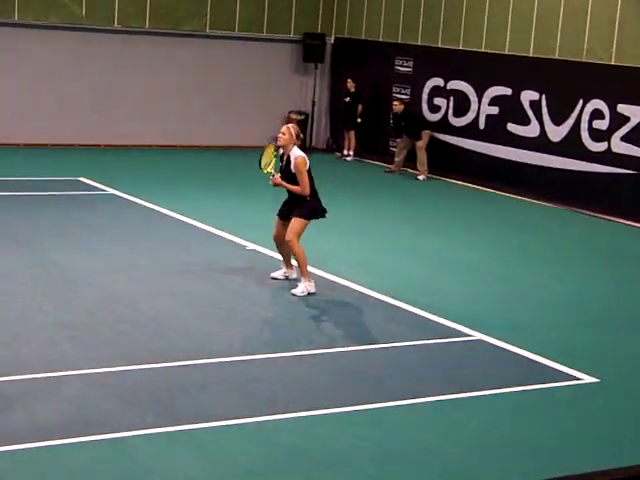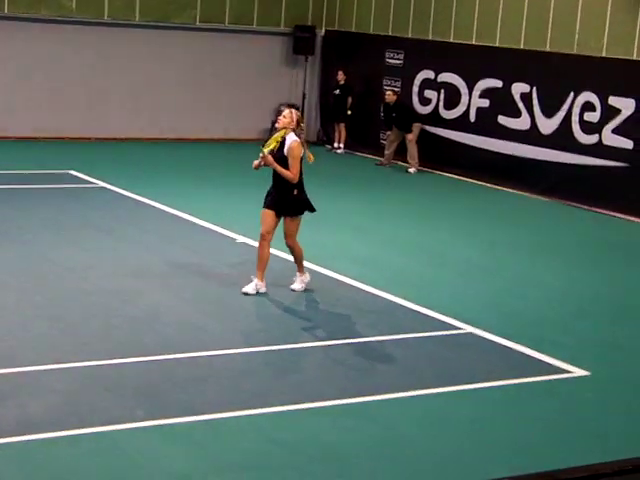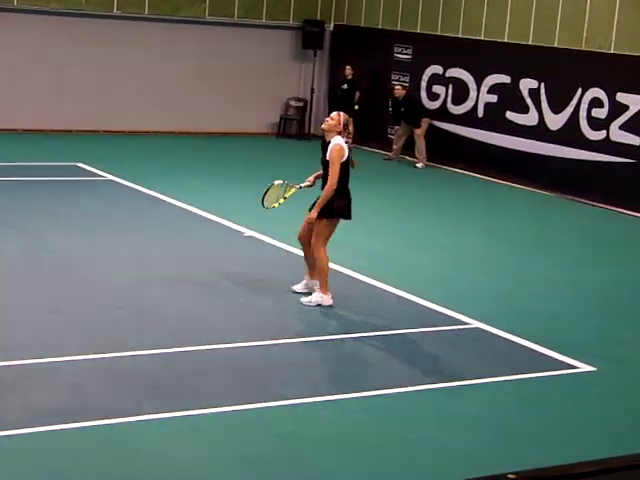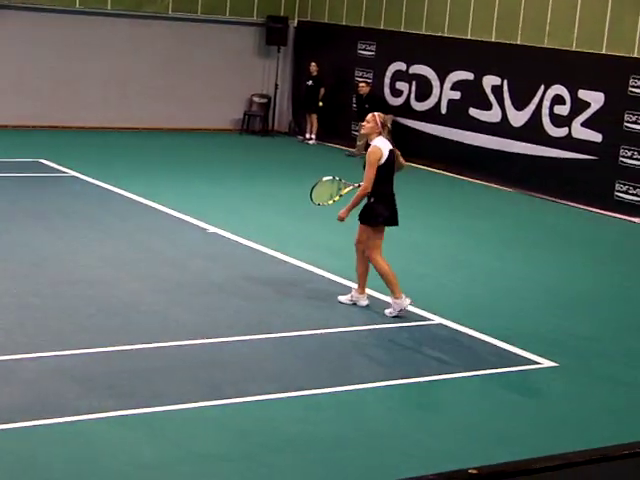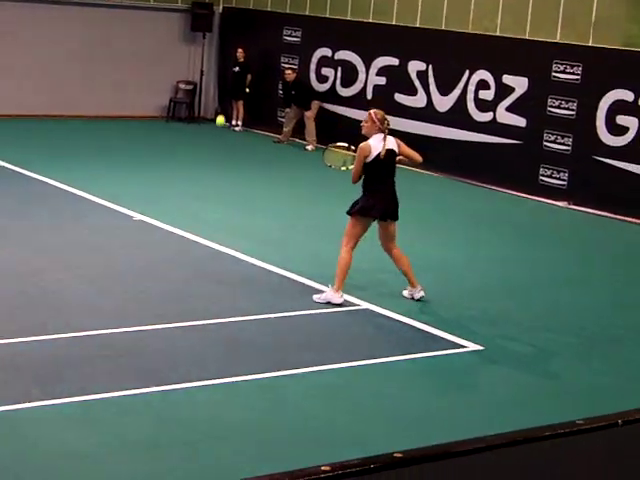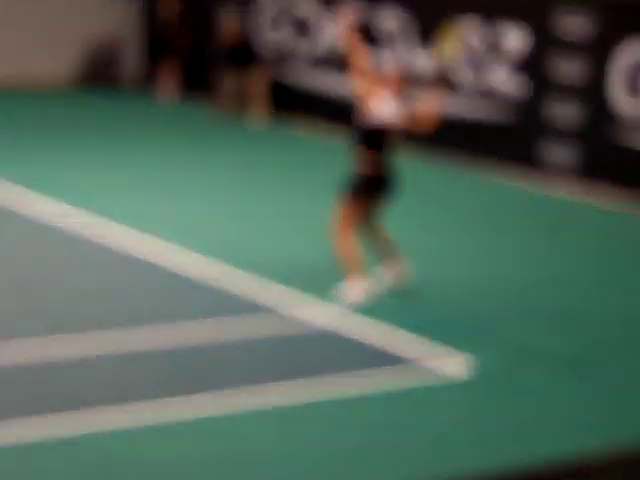
dt=0.7s
person 1, frame 1
left shoulder: (299, 159)
right shoulder: (283, 154)
left elbow: (305, 191)
left wrist: (282, 184)
right wrist: (278, 179)
left hip: (306, 203)
right hip: (292, 201)
left knee: (290, 240)
right knee: (278, 237)
left ankle: (307, 281)
right ankle: (288, 269)
person 1, frame 2
left shoulder: (293, 144)
left elbow: (293, 177)
left wrist: (272, 164)
right wrist: (263, 161)
left hip: (292, 197)
right hip: (275, 193)
left knee: (290, 241)
right knee: (264, 236)
left ankle: (302, 275)
right ankle: (259, 282)
person 1, frame 3
left shoulder: (336, 146)
right shoulder: (331, 143)
left elbow: (331, 184)
left wrist: (316, 209)
right wrist: (316, 176)
left hip: (336, 201)
right hip: (331, 200)
left knee: (317, 245)
right knee: (303, 237)
left ankle: (323, 294)
right ankle: (312, 279)
person 1, frame 4
left shoulder: (374, 149)
right shoulder: (386, 144)
left elbow: (366, 188)
right elbow: (401, 164)
left wrist: (346, 210)
left hip: (378, 204)
right hip: (386, 202)
left knee: (373, 254)
right knee: (361, 246)
left ankle: (399, 298)
right ankle: (359, 294)
person 1, frame 5
left shoulder: (365, 147)
right shoulder: (395, 142)
left elbow: (355, 179)
right elbow: (418, 159)
left hip: (370, 200)
right hip: (389, 200)
left knee: (347, 244)
right knee: (390, 246)
left ankle: (336, 292)
right ankle: (415, 288)
person 1, frame 6
left shoulder: (370, 99)
right shoulder: (403, 112)
right elbow: (427, 122)
left hip: (367, 175)
right hip: (381, 173)
left knee: (344, 228)
right knee: (366, 223)
left ankle: (358, 282)
right ankle: (393, 267)
